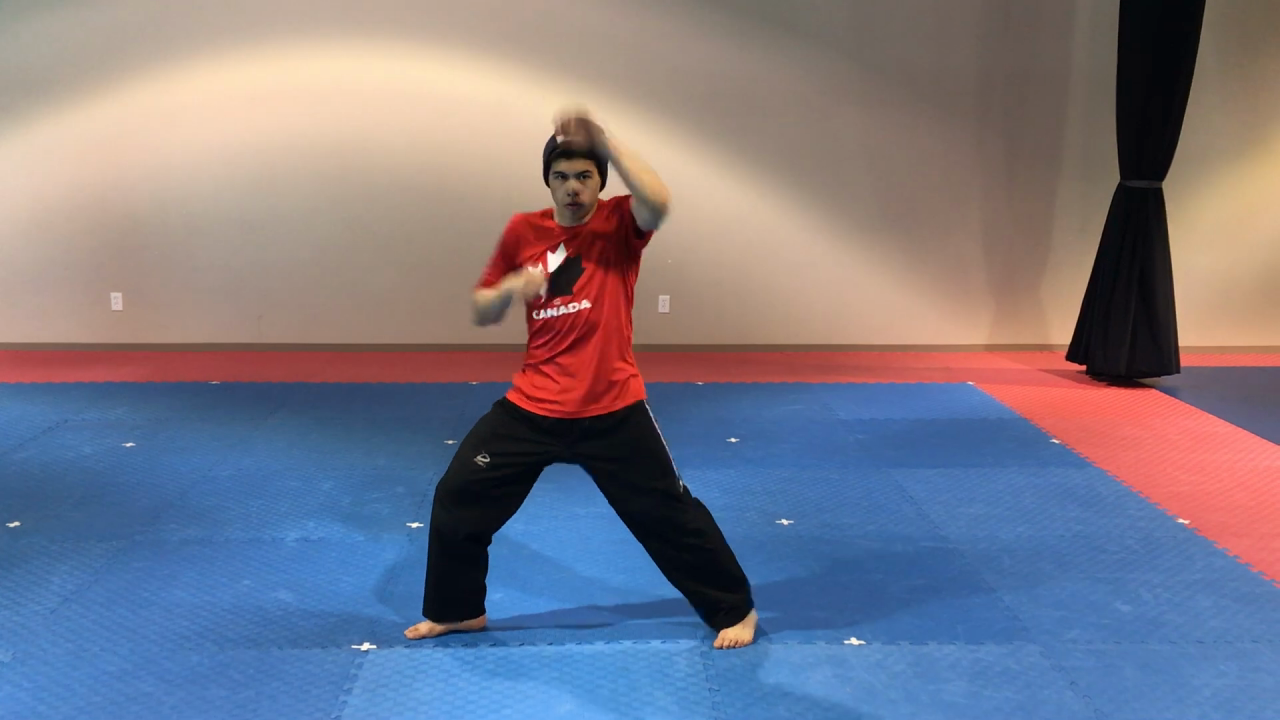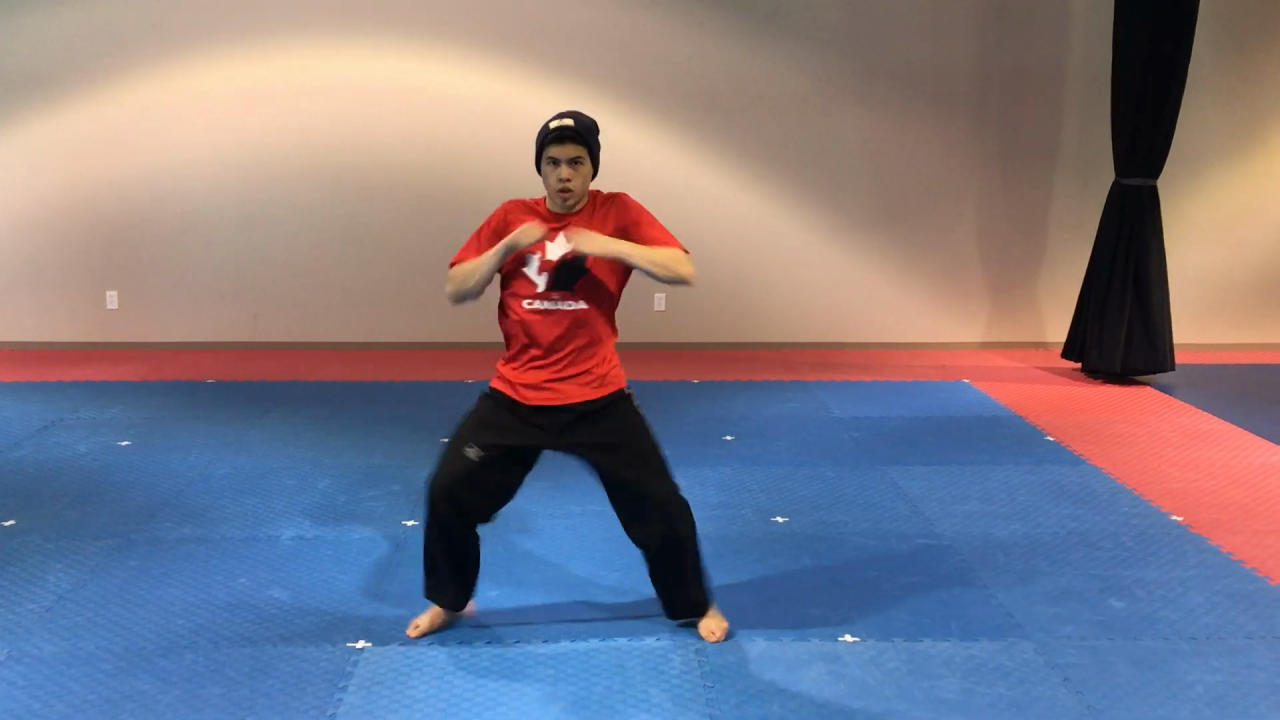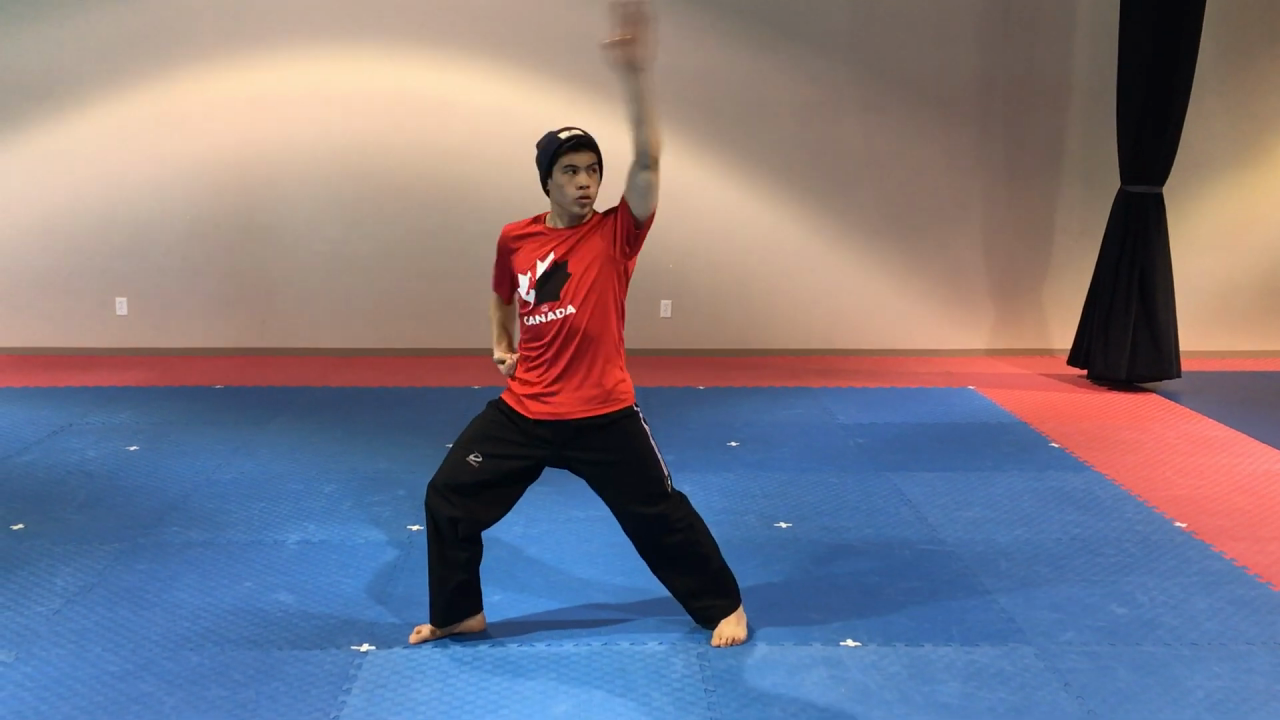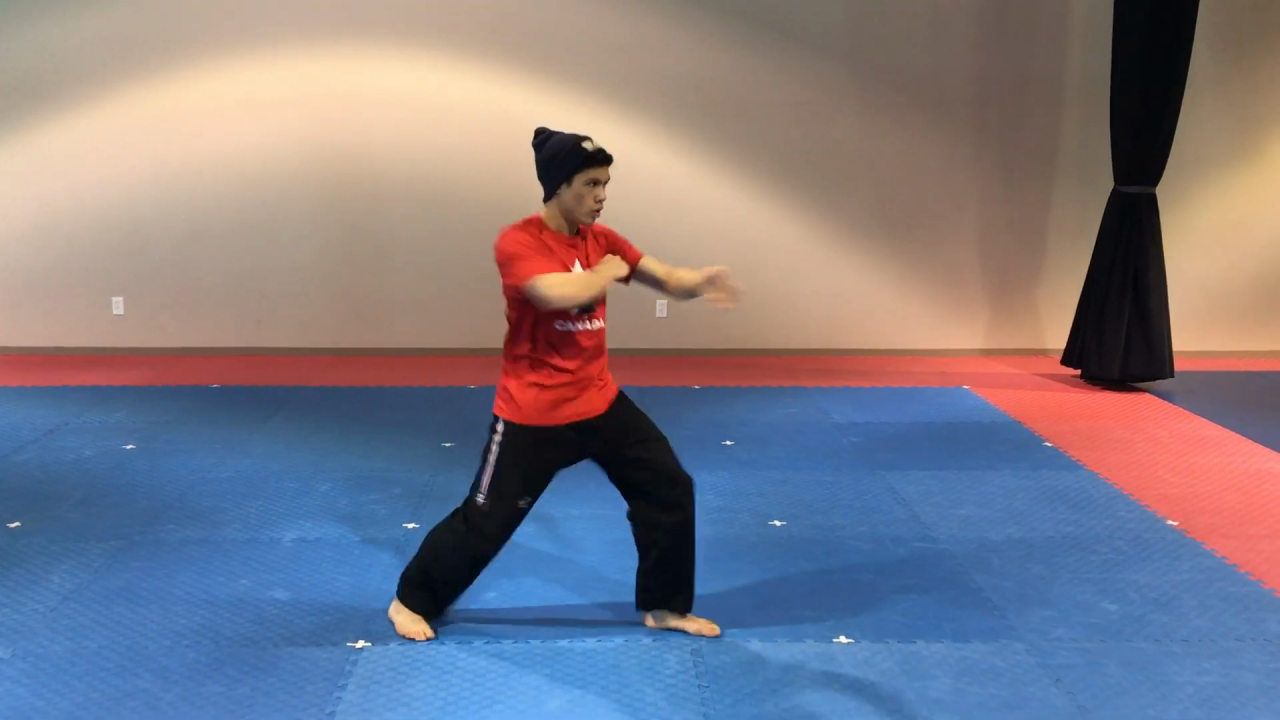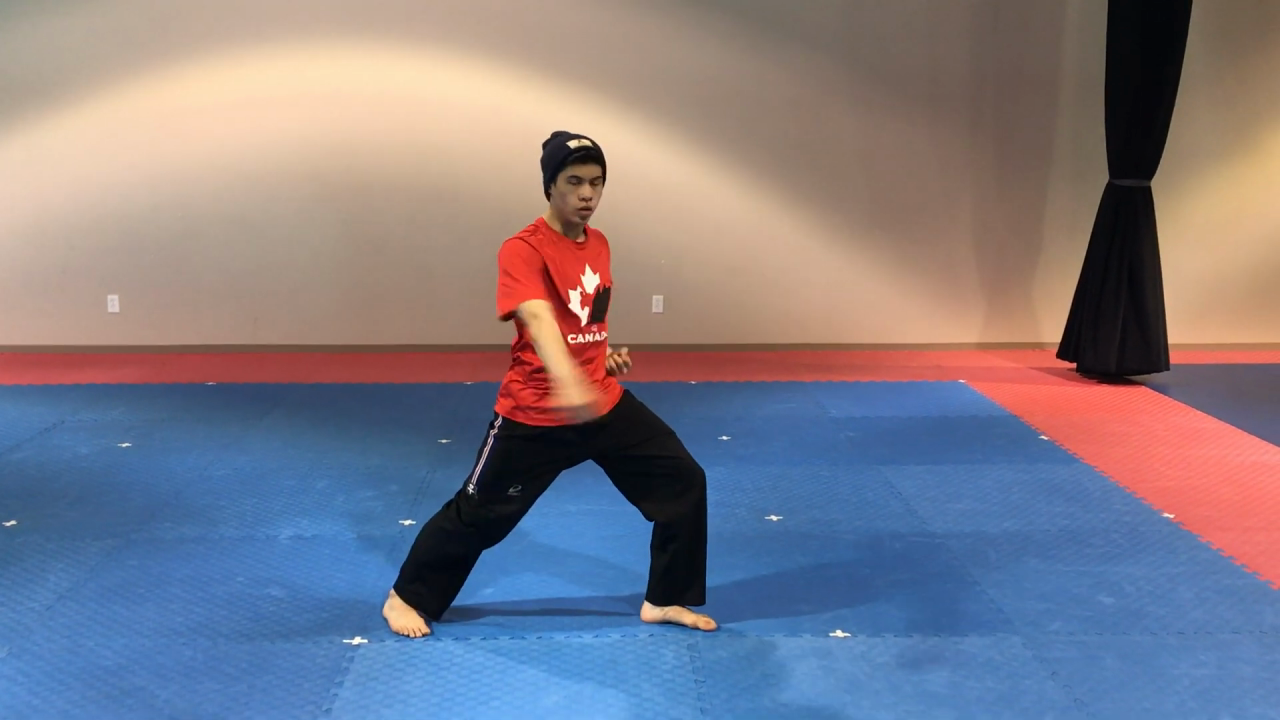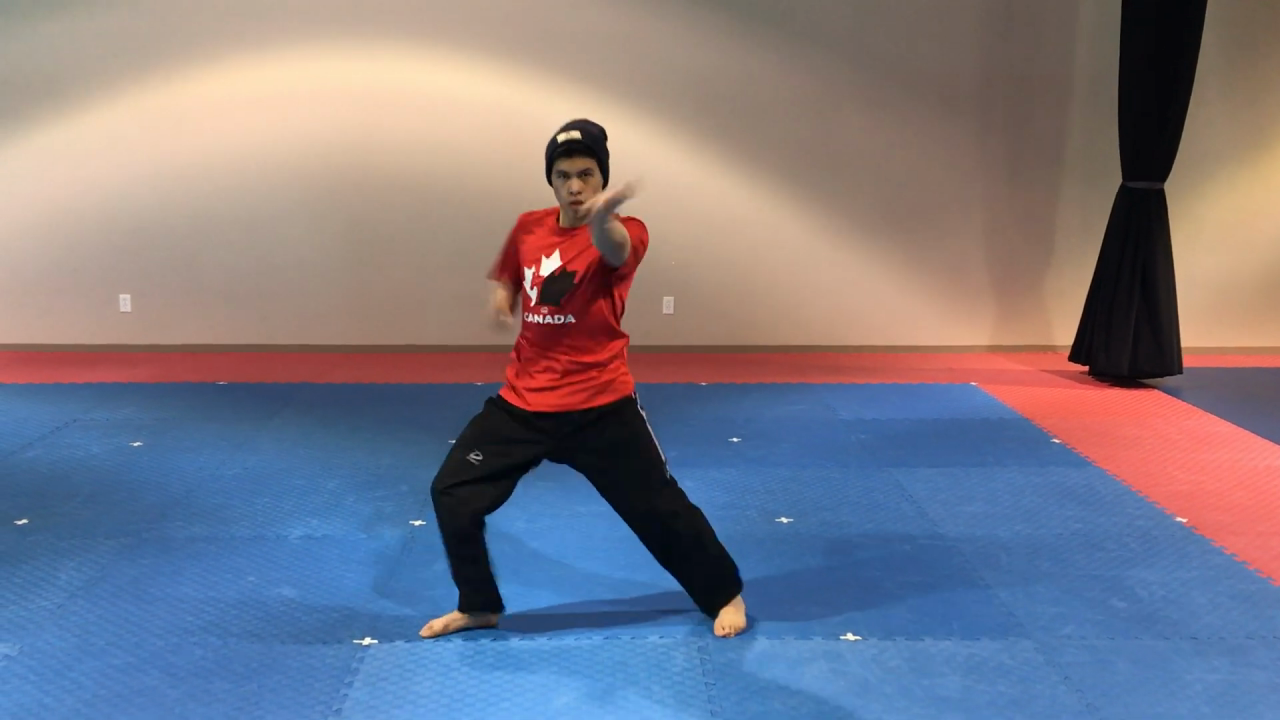
dt=0.7s
person 1, frame 1
left shoulder: (621, 224)
right shoulder: (523, 230)
left elbow: (659, 200)
right elbow: (482, 310)
left wrist: (597, 136)
right wrist: (511, 287)
left hip: (612, 409)
right hip: (531, 407)
left knee: (668, 512)
right knee: (457, 494)
left ankle: (736, 610)
right ankle: (455, 610)
person 1, frame 2
left shoulder: (619, 211)
right shoulder: (510, 215)
left elbow: (682, 270)
right elbow: (456, 288)
left wrist: (611, 244)
right wrist: (504, 249)
left hip: (596, 398)
right hip: (515, 395)
left knee: (655, 501)
right knee: (452, 492)
left ankle: (693, 606)
right ankle: (448, 600)
person 1, frame 3
left shoulder: (617, 234)
right shoulder: (514, 240)
left elbow: (648, 157)
left wrist: (634, 72)
right wrist: (501, 346)
left hip: (603, 417)
right hip: (522, 413)
left knee: (661, 517)
right knee: (447, 497)
left ankle: (724, 606)
right ankle: (457, 613)
person 1, frame 4
left shoulder: (602, 238)
right shoulder: (518, 241)
left elbow: (668, 280)
right elbow: (560, 295)
left wrist: (700, 280)
right wrist: (605, 270)
left hip: (601, 403)
right hip: (532, 415)
left knee: (671, 490)
right knee: (487, 521)
left ankle: (663, 605)
right ankle: (410, 601)
person 1, frame 5
left shoulder: (598, 243)
right shoulder: (522, 248)
right elbow: (538, 319)
left wrist: (610, 353)
right wrist: (566, 382)
left hip: (606, 402)
right hip: (536, 415)
left knee: (684, 482)
right knee: (477, 513)
left ankle: (667, 599)
right ankle: (406, 596)
person 1, frame 6
left shoulder: (628, 233)
right shoulder: (527, 227)
left elbow: (613, 248)
right elbow: (503, 282)
left wrist: (604, 215)
right wrist: (503, 303)
left hip: (601, 406)
right hip: (522, 403)
left knee: (658, 507)
right knee: (453, 490)
left ankle: (725, 596)
right ankle: (480, 605)
